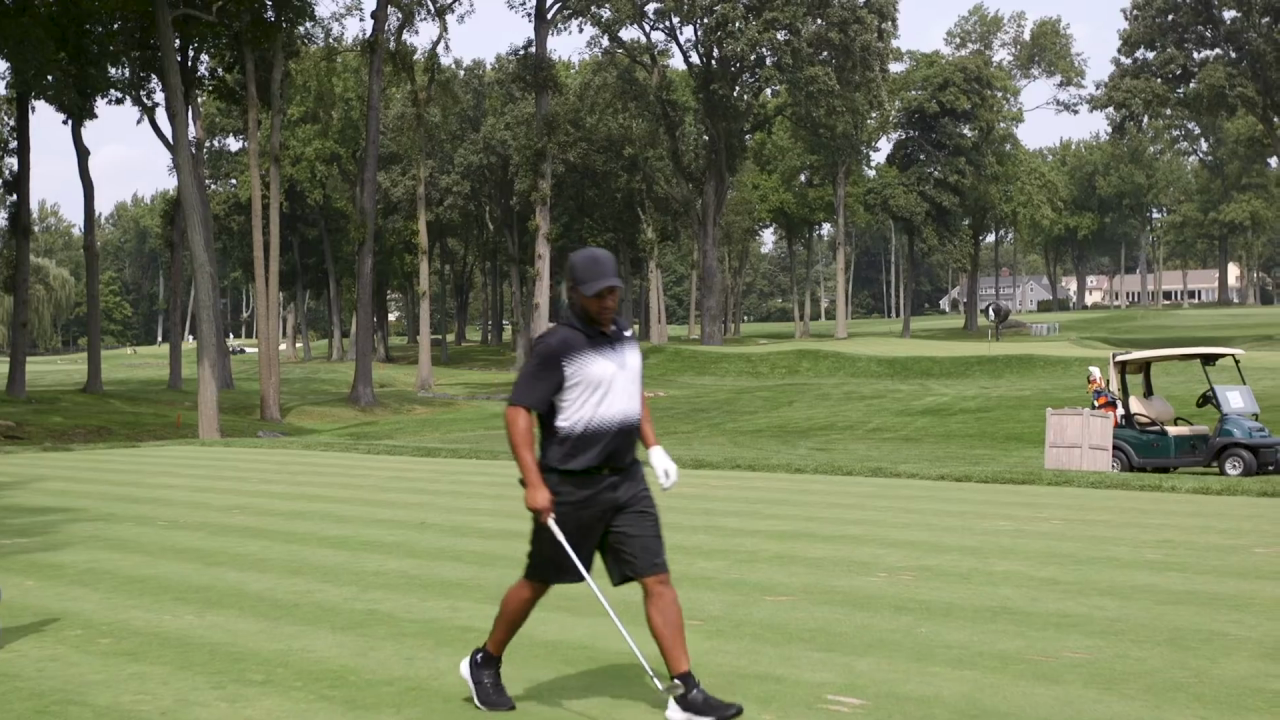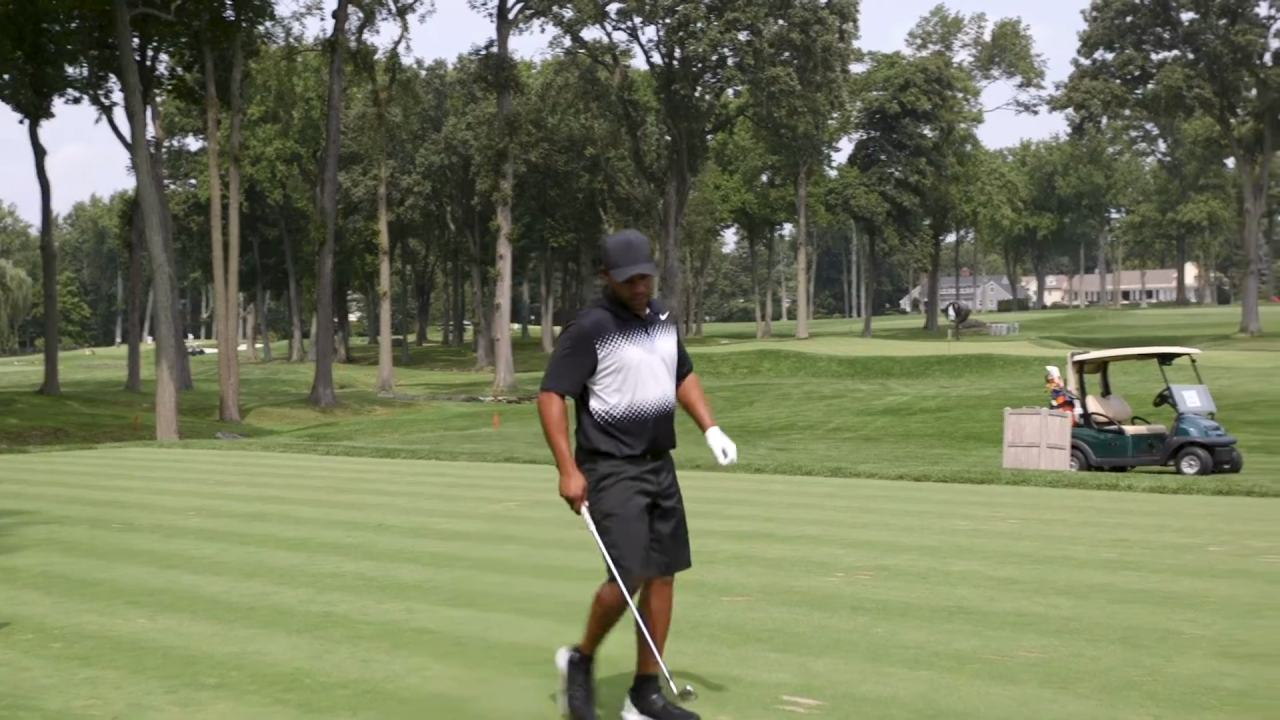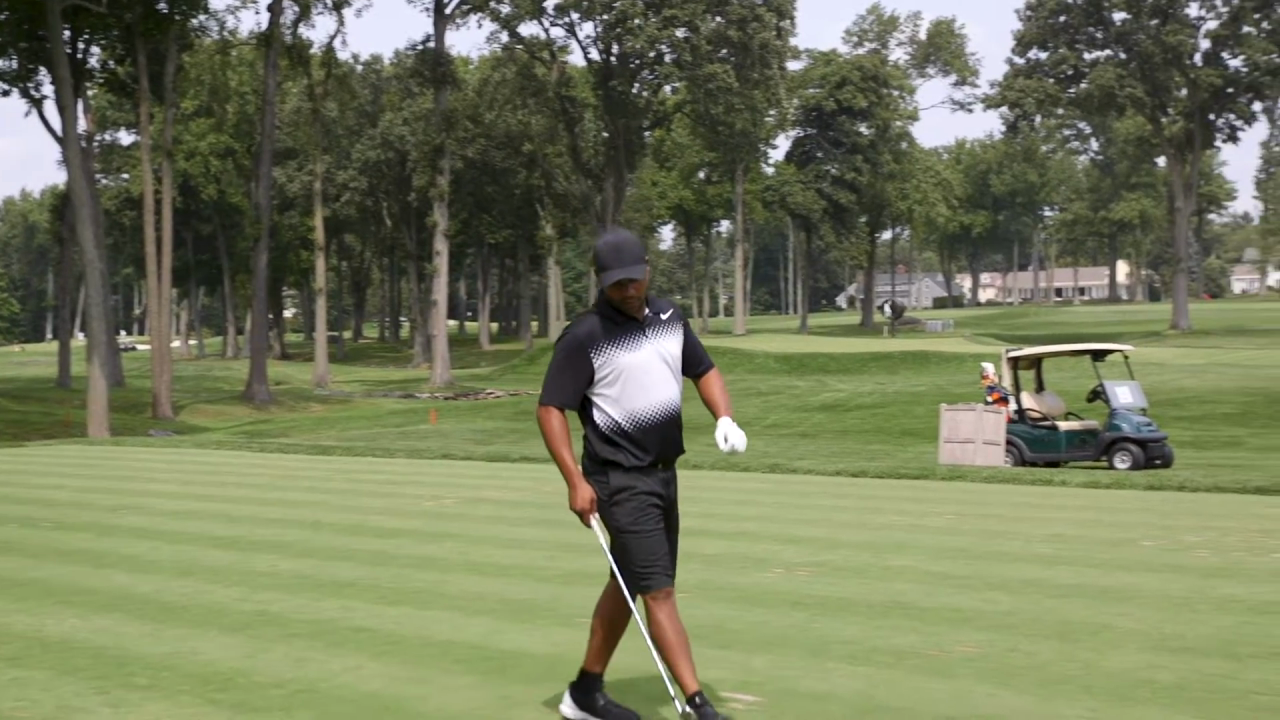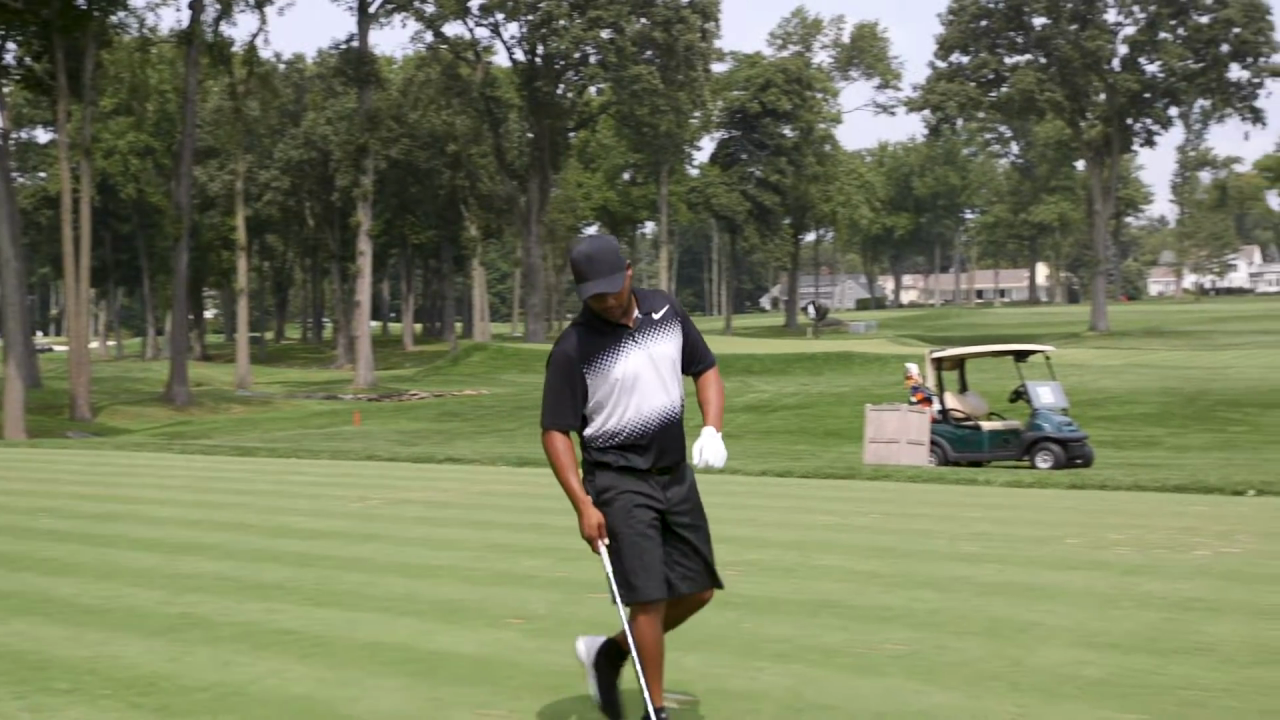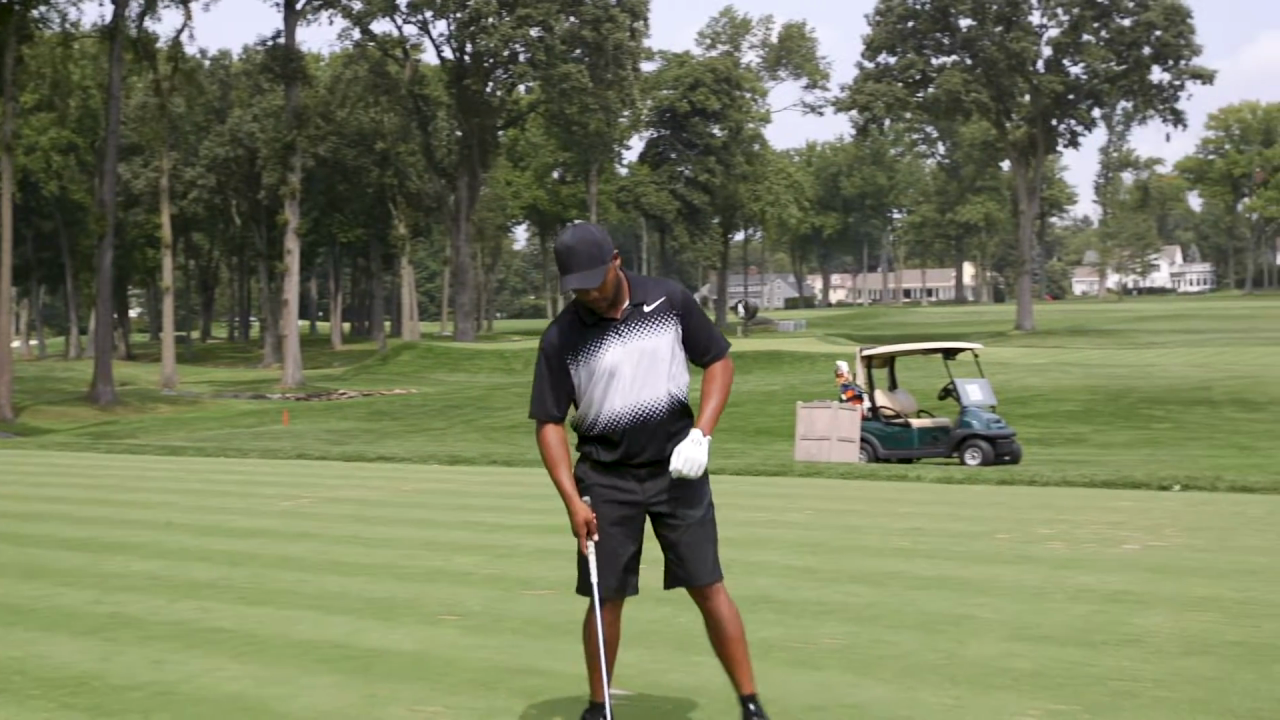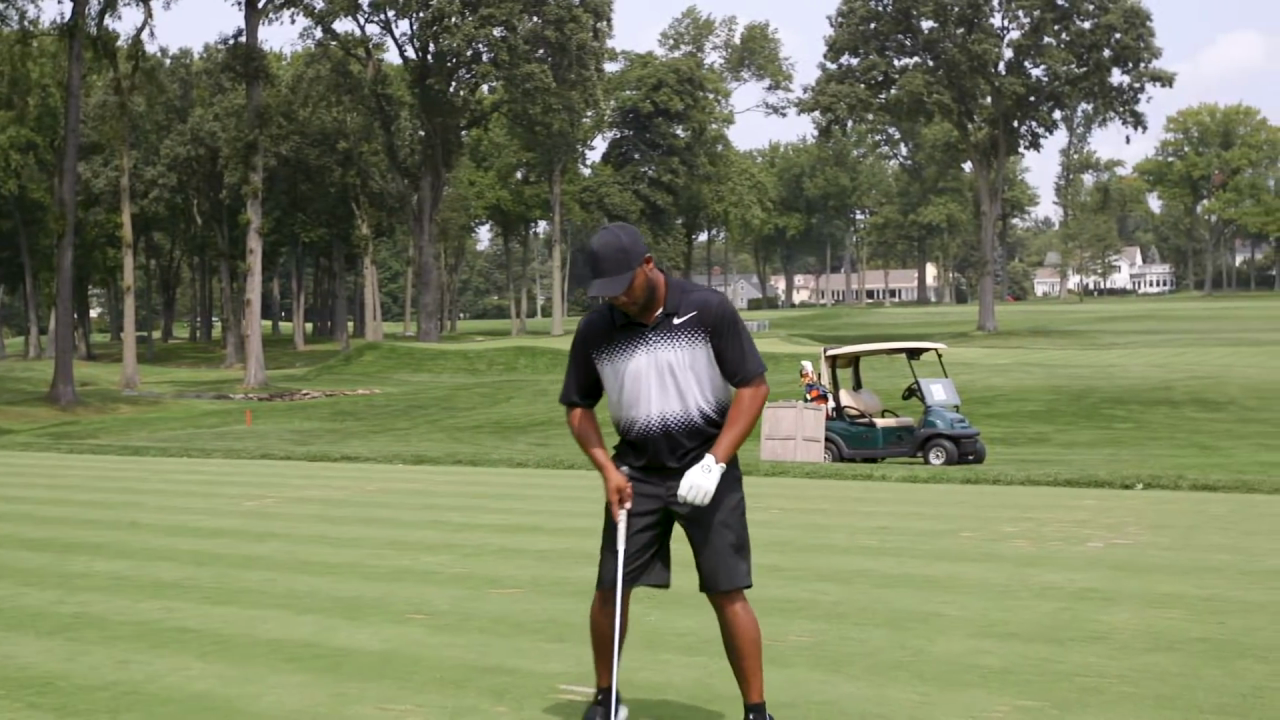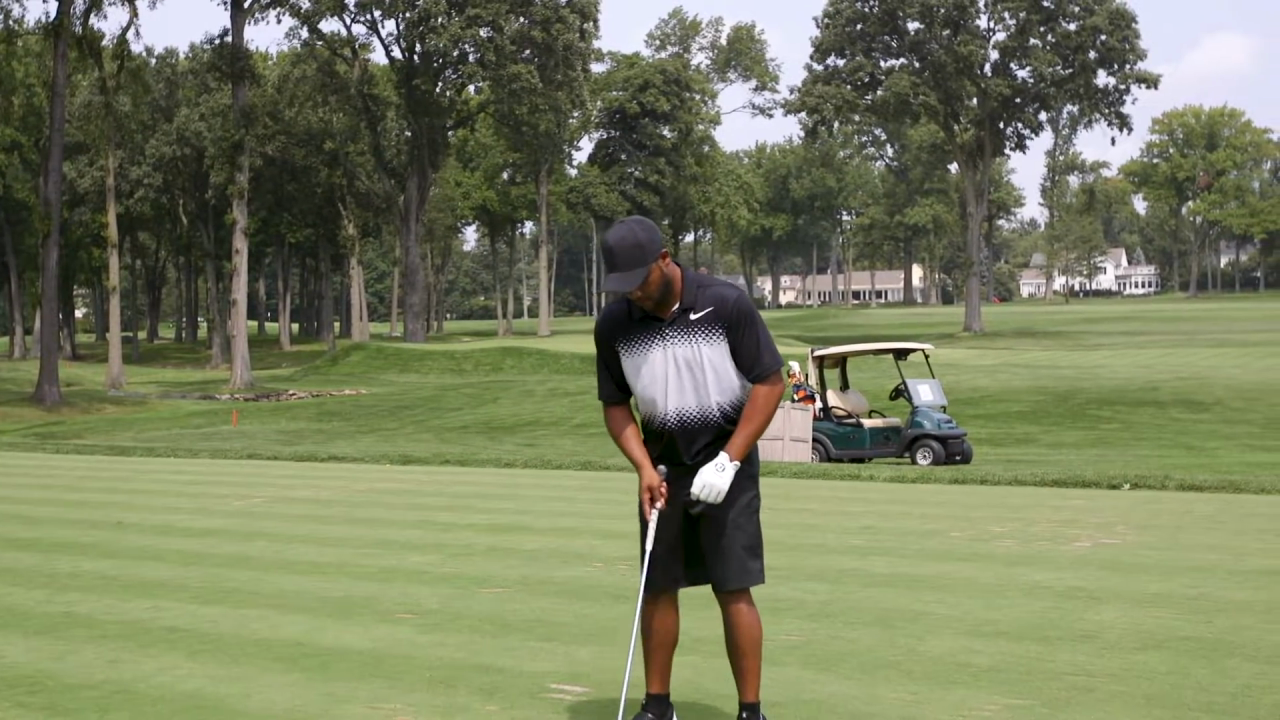
dt=0.5s
person 1, frame 1
left shoulder: (625, 334)
right shoulder: (555, 345)
right elbow: (518, 411)
left wrist: (654, 447)
right wrist: (534, 483)
left hip: (625, 480)
right hip: (572, 485)
left knee: (656, 578)
right knee: (538, 581)
right ankle: (484, 663)
person 1, frame 2
left shoulder: (663, 317)
right shoulder: (589, 327)
left elbow: (684, 377)
right elbow: (550, 396)
left wrist: (711, 429)
right wrist: (568, 469)
left hip: (660, 466)
right hip: (610, 470)
left knee: (662, 577)
right knee: (629, 578)
right ankle: (580, 657)
person 1, frame 3
left shoulder: (668, 315)
right shoulder: (584, 335)
left elbow: (704, 370)
right elbow: (550, 409)
left wrist: (724, 418)
right wrist: (575, 481)
left hip: (662, 473)
right hip: (618, 479)
left knee: (628, 585)
right knee: (658, 591)
person 1, frame 4
left shoulder: (667, 310)
right shoulder: (573, 348)
left elbow: (705, 370)
right elbow: (556, 432)
left wrist: (711, 430)
right wrist: (582, 505)
left hip: (676, 475)
right hip: (619, 483)
left knee: (698, 590)
right knee: (646, 600)
left ankle: (606, 653)
person 1, frame 5
left shoulder: (670, 300)
right shoulder: (560, 338)
left elbow: (718, 361)
right elbow: (549, 423)
left wrist: (700, 435)
right wrist: (572, 500)
left hip: (676, 468)
right hip: (606, 477)
left knee: (706, 586)
right knee: (607, 598)
person 1, frame 6
left shoulder: (710, 309)
right shoulder: (594, 331)
left elbow: (753, 387)
right elbow: (578, 406)
left wrist: (714, 463)
right wrist: (608, 471)
left hip: (707, 470)
right hip: (638, 472)
left knee: (726, 592)
right knee: (610, 589)
person 1, frame 7
left shoulder: (727, 304)
right shoulder: (613, 323)
left elbow: (770, 382)
right elbow: (615, 405)
left wrist: (728, 460)
right wrist: (645, 469)
left hip: (725, 465)
right hip: (663, 468)
left knee: (733, 591)
right knee: (658, 590)
